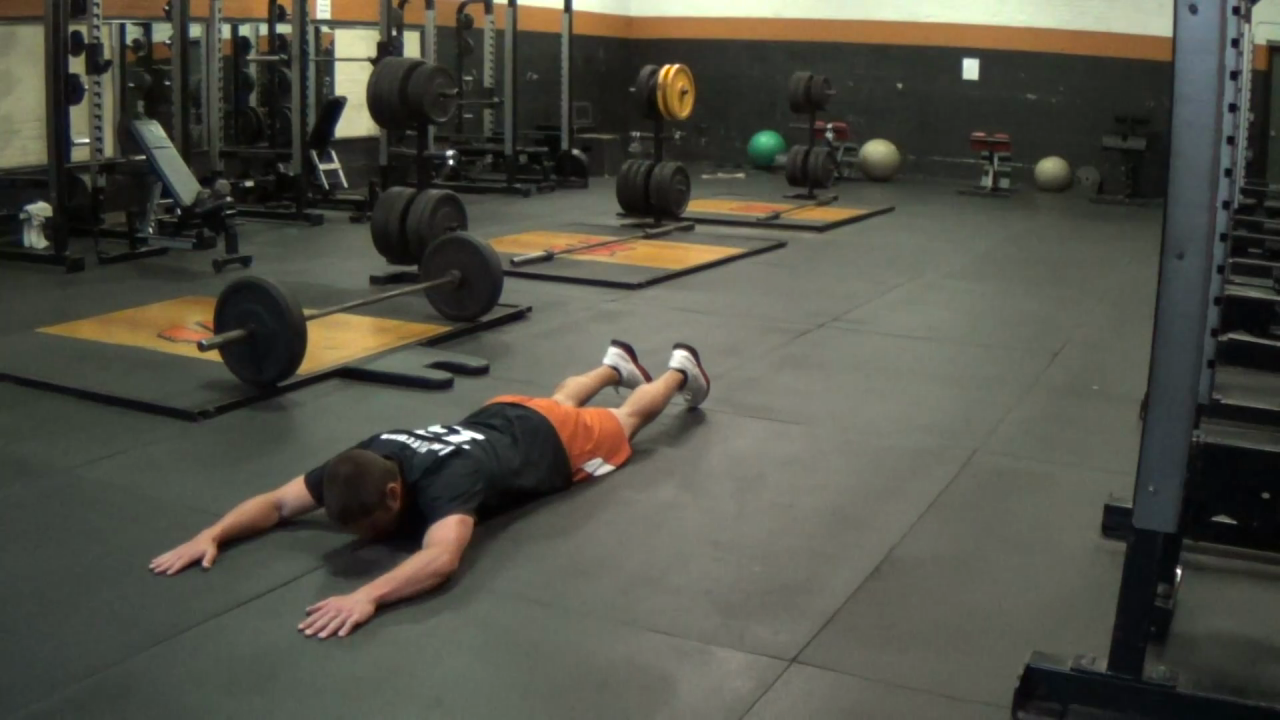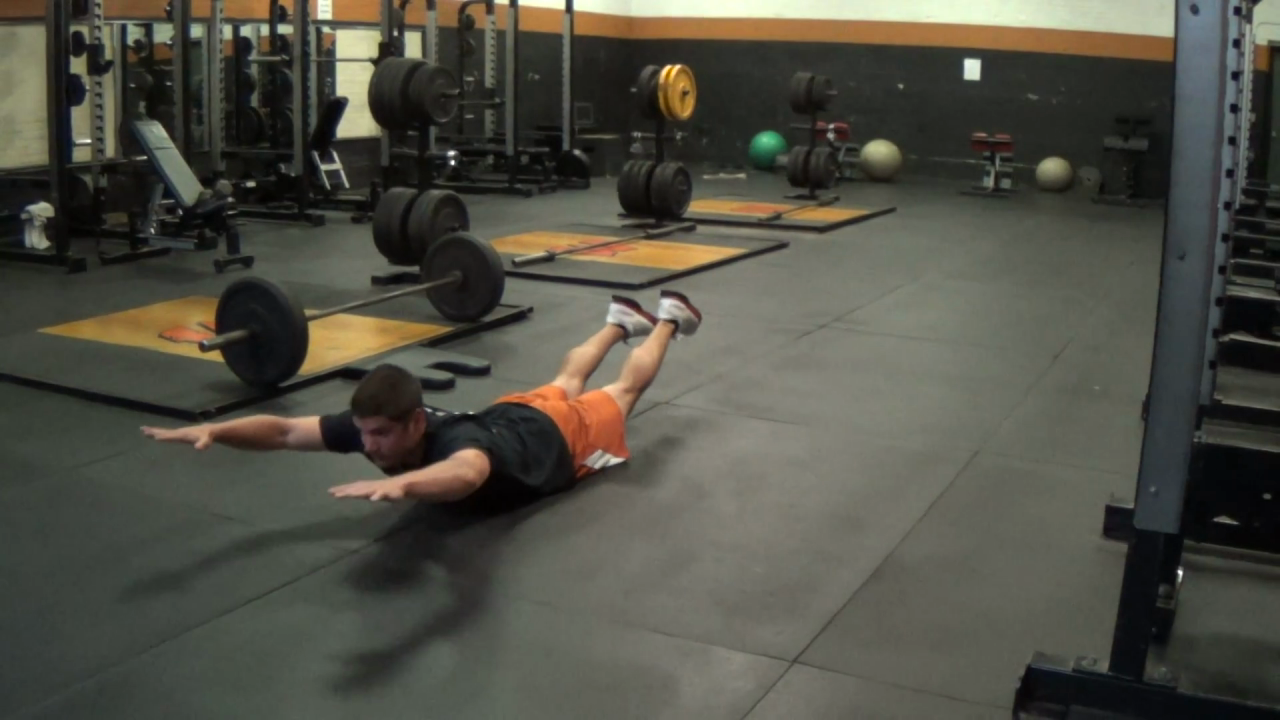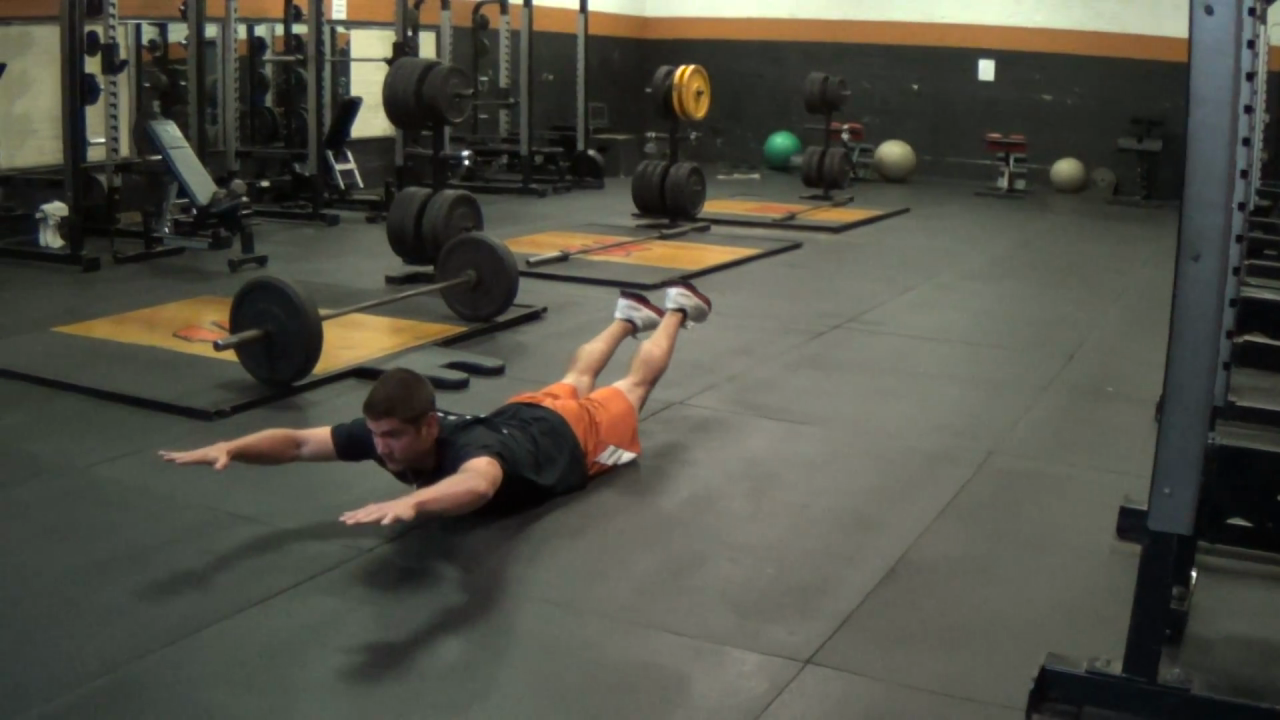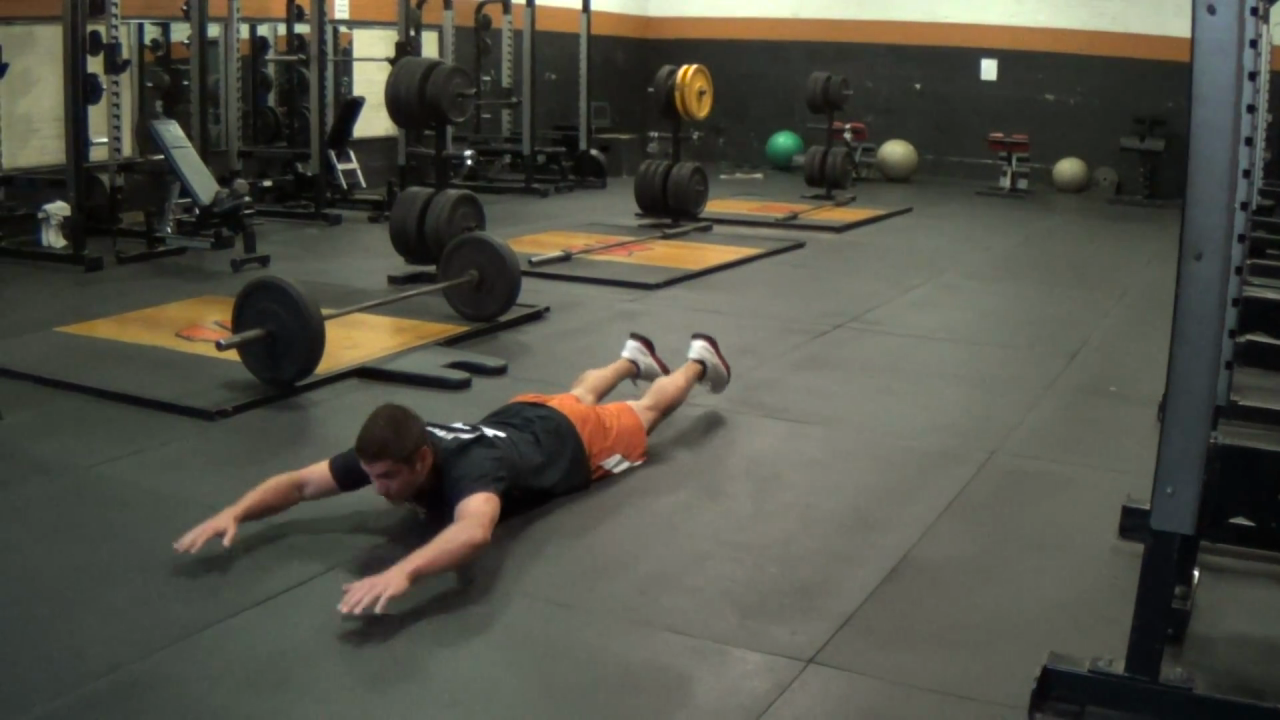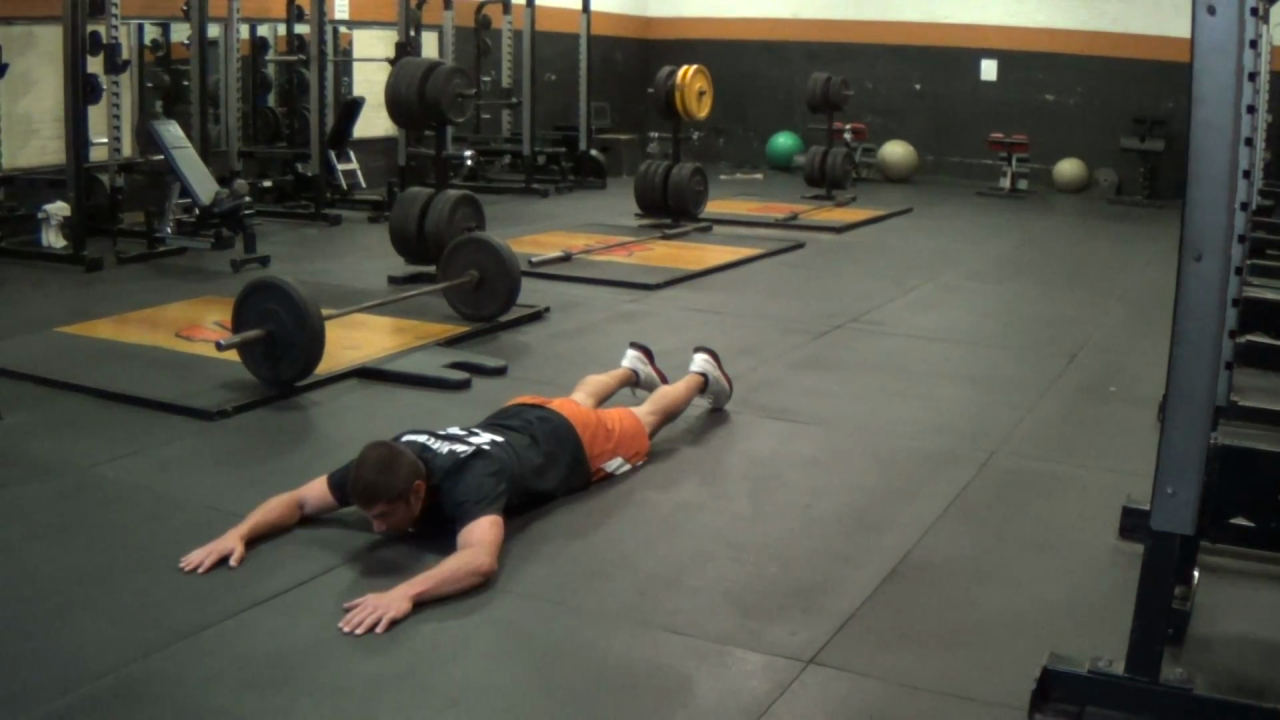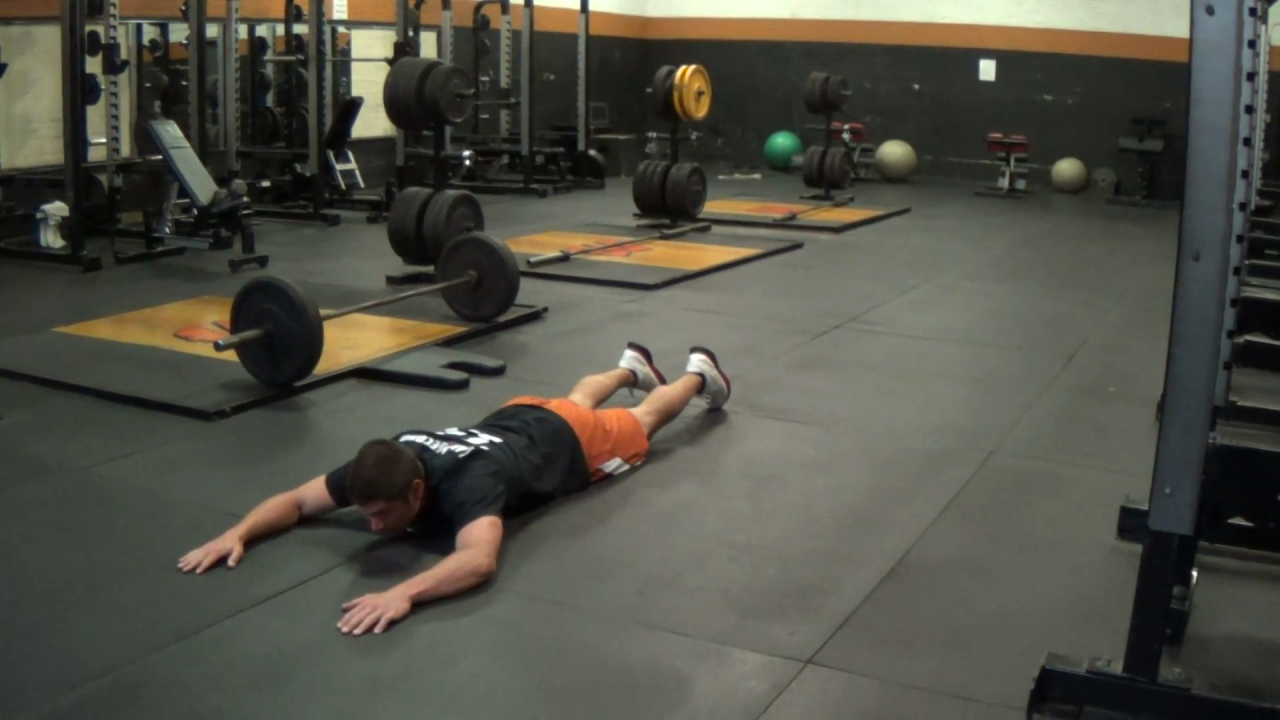
dt=0.4s
person 1, frame 1
left shoulder: (445, 482)
right shoulder: (370, 457)
left elbow: (442, 558)
right elbow: (277, 502)
left wrist: (366, 595)
right wrist: (210, 535)
left hip: (551, 442)
right hip: (497, 418)
left knee: (622, 421)
right knee: (560, 397)
left ankle: (680, 371)
right ankle: (616, 364)
person 1, frame 2
left shoulder: (456, 443)
right shoulder: (372, 422)
left elbow: (467, 475)
right elbow: (285, 429)
left wrist: (400, 482)
right wrist: (211, 429)
left hip: (558, 441)
right hip: (507, 419)
left knee: (621, 393)
right knee: (568, 385)
left ankle: (669, 318)
right ankle: (622, 321)
person 1, frame 3
left shoulder: (466, 446)
right shoulder: (385, 430)
left elbow: (478, 487)
right elbow: (297, 442)
left wrist: (410, 500)
right wrist: (229, 447)
left hip: (570, 436)
right hip: (521, 415)
left knee: (632, 389)
right knee: (576, 379)
left ankle: (675, 310)
right ankle: (629, 316)
person 1, frame 4
left shoulder: (465, 466)
right shoulder: (384, 457)
left elbow: (475, 531)
right elbow: (299, 482)
left wrist: (402, 572)
right wrist: (233, 512)
left hip: (569, 441)
right hip: (519, 417)
left knee: (641, 415)
right knee: (579, 394)
left ankle: (699, 362)
right ankle: (633, 358)
person 1, frame 5
left shoulder: (467, 483)
right shoulder: (388, 459)
left elbow: (481, 559)
right elbow: (298, 499)
left wrist: (404, 592)
right wrist: (238, 533)
left hip: (569, 442)
right hip: (516, 420)
left knee: (643, 421)
right knee: (578, 397)
left ankle: (702, 373)
right ankle: (634, 366)
person 1, frame 6
left shoulder: (466, 484)
right shoulder: (387, 461)
left elbow: (479, 560)
right elbow: (297, 499)
left wrist: (403, 592)
right wrist: (238, 532)
left hip: (569, 443)
right hip: (514, 420)
left knee: (640, 422)
right knee: (578, 398)
left ankle: (700, 373)
right ankle: (633, 367)
